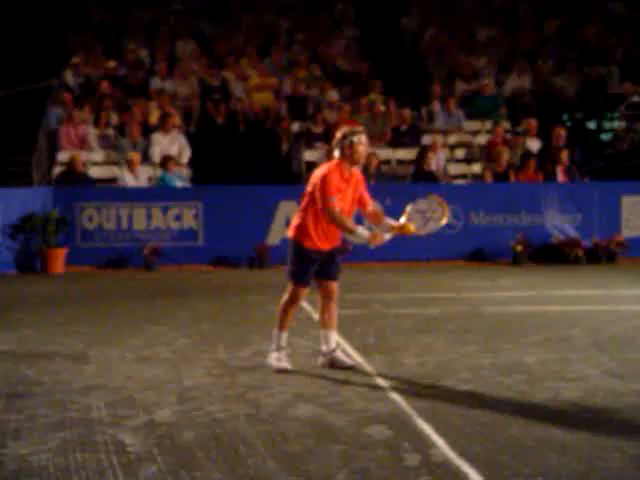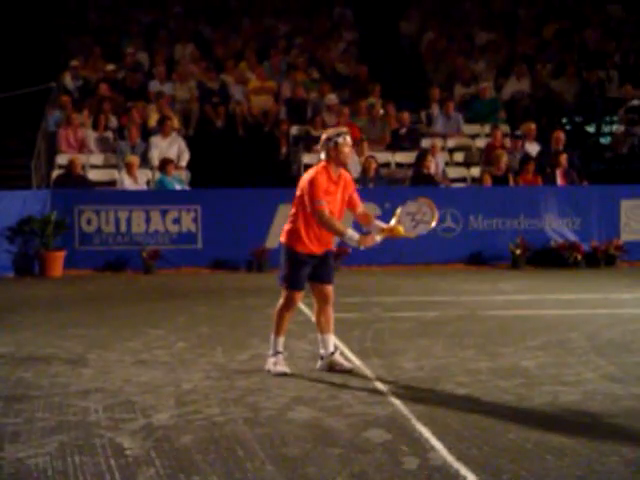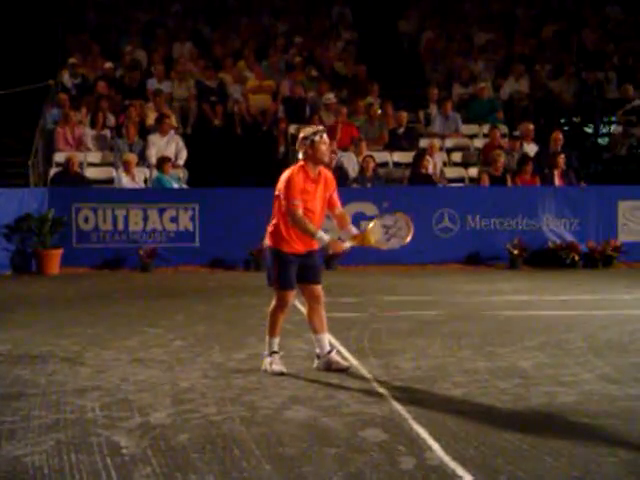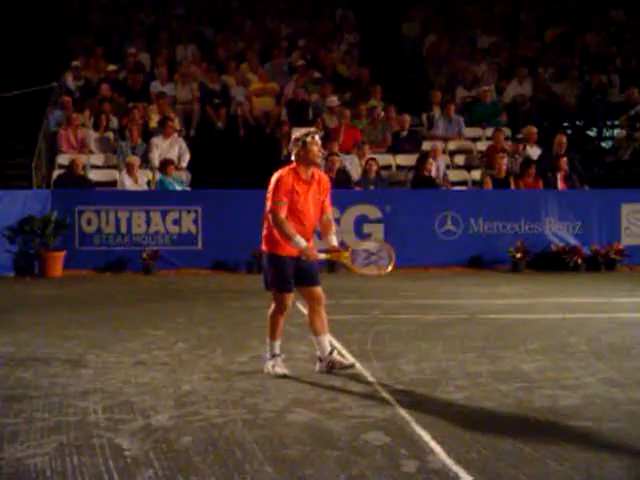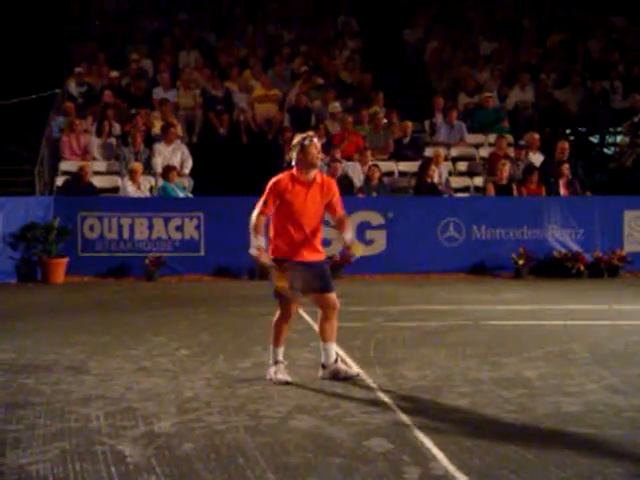
dt=0.3s
person 1, frame 1
left shoulder: (356, 177)
right shoulder: (327, 175)
left elbow: (369, 209)
right elbow: (332, 216)
right wrist: (365, 234)
left hip: (329, 245)
right hip: (306, 242)
left knee: (330, 294)
right knee: (295, 295)
left ankle: (329, 351)
right ankle: (278, 350)
person 1, frame 2
left shoulder: (345, 179)
right shoulder: (315, 178)
left elbow: (359, 211)
right elbow: (323, 218)
right wrist: (355, 238)
left hip: (322, 248)
right hip: (298, 246)
left knee: (325, 298)
right knee: (291, 300)
left ankle: (328, 354)
right ankle: (275, 355)
person 1, frame 3
left shoulder: (327, 178)
right shoulder: (292, 177)
left elbow: (337, 212)
right elbow: (295, 218)
left wrist: (353, 232)
right wrist: (326, 239)
left hip: (309, 248)
right hip: (283, 247)
left knee: (317, 299)
right knee: (283, 300)
left ankle: (324, 354)
right ankle: (271, 355)
person 1, frame 4
left shoulder: (323, 180)
right shoulder: (283, 178)
left elbow: (325, 218)
right elbow: (277, 219)
left wrist: (332, 243)
right wrist: (302, 246)
left hip: (305, 251)
right hip: (280, 250)
left knee: (317, 300)
right knee: (282, 303)
left ankle: (326, 356)
right ankle: (273, 358)
person 1, frame 5
left shoulder: (328, 184)
right shoulder: (281, 183)
left elbow: (339, 216)
right elbow: (261, 214)
left wrist: (348, 237)
right wrist: (259, 244)
left hip: (316, 258)
right hip: (286, 258)
left knee: (331, 306)
right knee: (287, 310)
left ankle: (329, 363)
right ankle: (276, 364)
